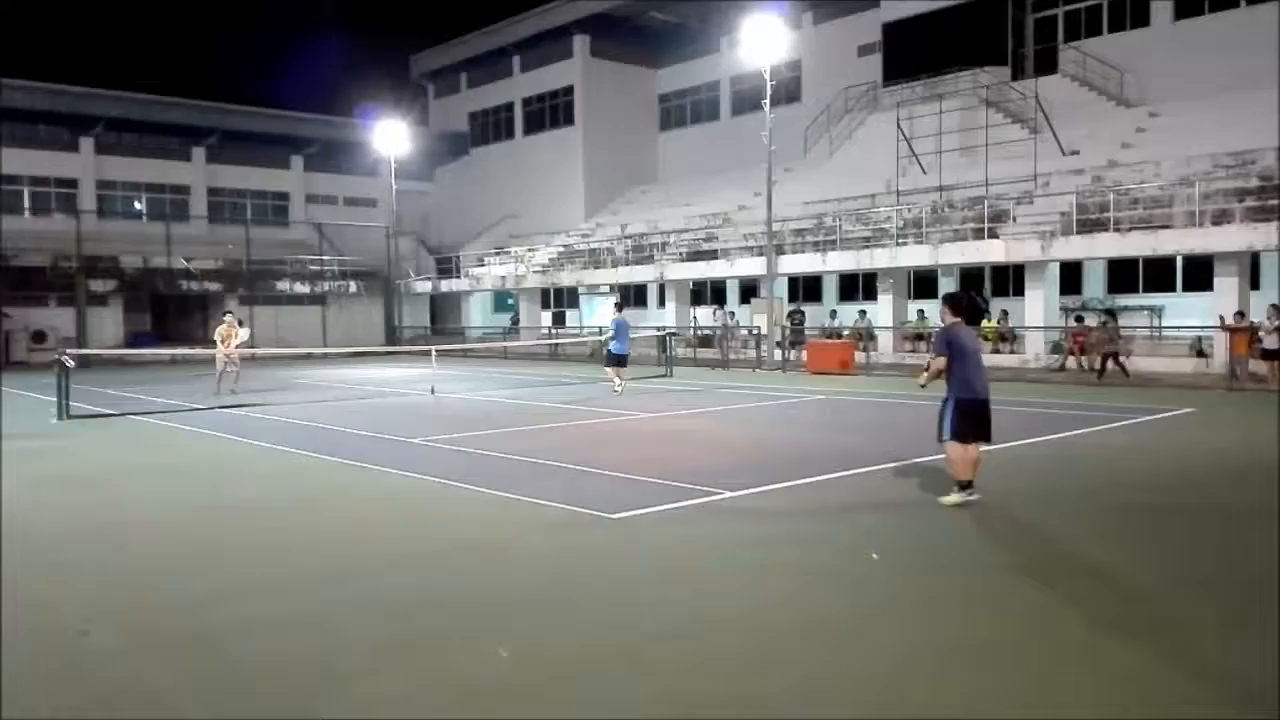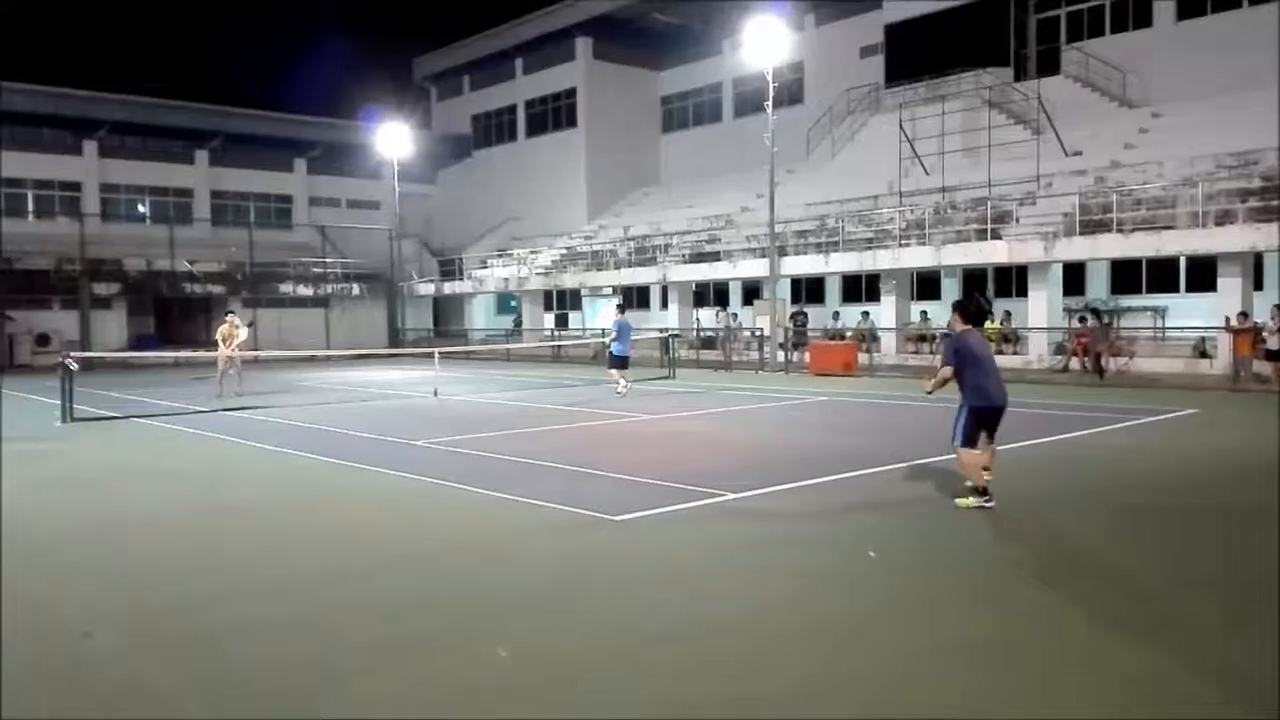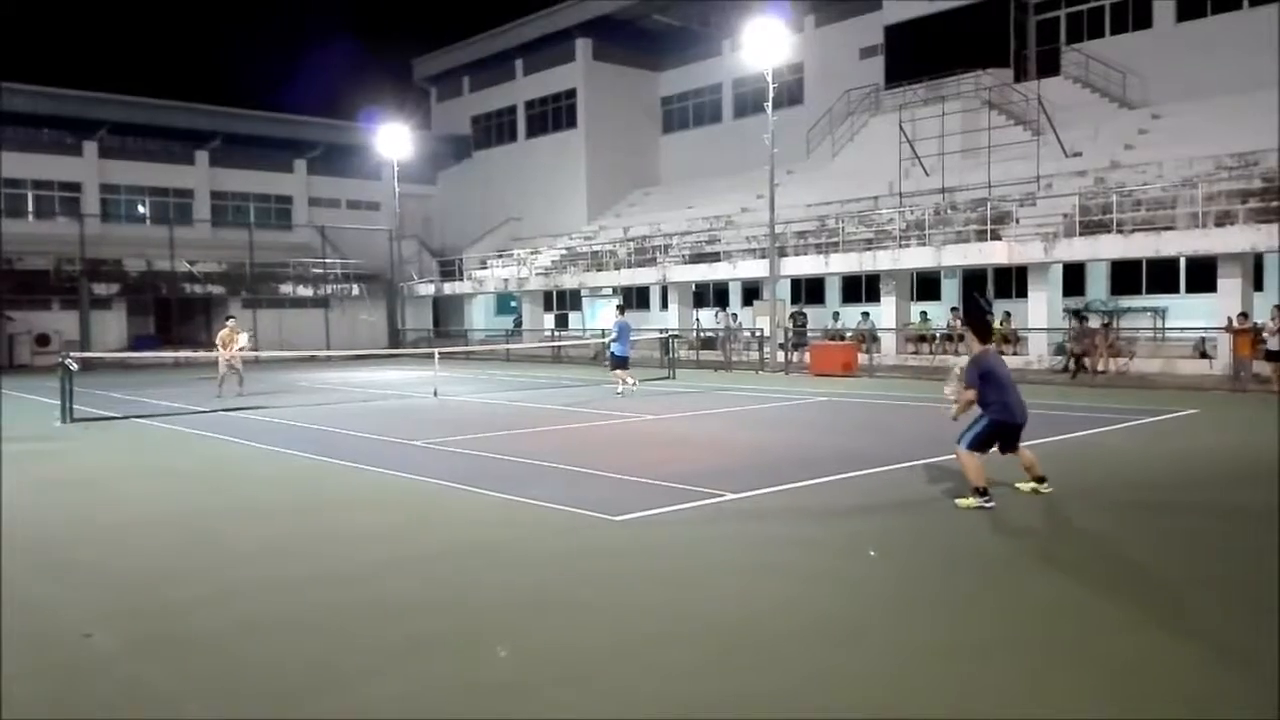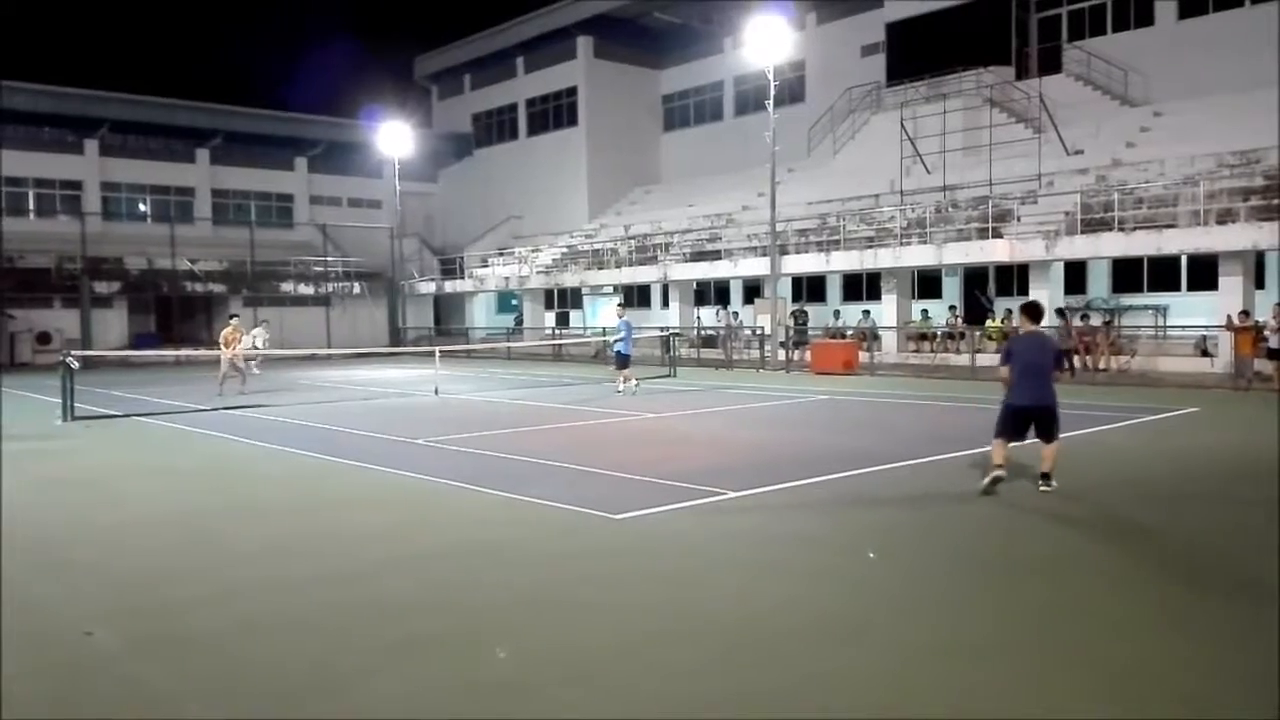
dt=0.3s
person 1, frame 1
left shoulder: (944, 333)
right shoulder: (970, 333)
left elbow: (940, 364)
left wrist: (926, 378)
right wrist: (933, 370)
left hip: (960, 394)
right hip: (980, 393)
left knee: (951, 441)
right knee: (972, 442)
left ankle: (965, 488)
right ankle: (967, 485)
person 1, frame 2
left shoulder: (953, 342)
right shoulder: (979, 339)
left elbow: (947, 373)
left wrist: (932, 386)
right wrist: (940, 379)
left hip: (976, 400)
right hip: (998, 397)
left knee: (963, 446)
right knee: (985, 437)
left ankle: (983, 495)
right ankle: (985, 472)
person 1, frame 3
left shoulder: (975, 363)
right shoulder: (994, 359)
left elbow: (970, 396)
left wrist: (957, 411)
right wrist: (961, 399)
left hip: (998, 415)
right hip: (1018, 414)
left knee: (964, 449)
right knee: (1015, 448)
left ankle: (981, 495)
right ankle: (1040, 481)
person 1, frame 4
left shoulder: (1012, 343)
right shoulder: (1053, 344)
left elbow: (1004, 374)
right elbow: (1057, 374)
left hip: (1017, 400)
right hip: (1046, 400)
left knee: (1001, 439)
right knee: (1049, 440)
left ankle: (997, 469)
right ankle: (1045, 478)
